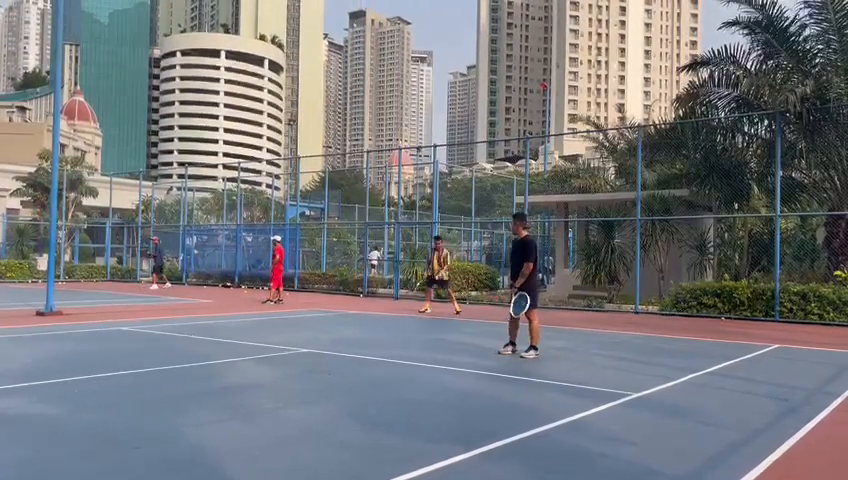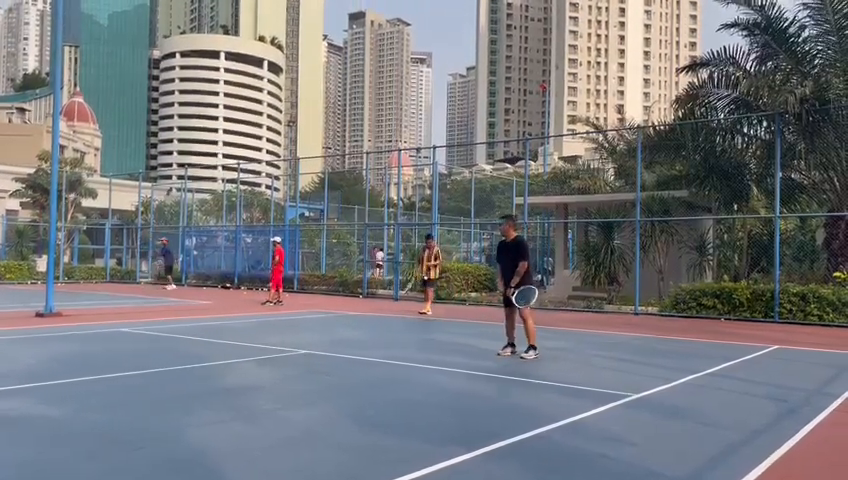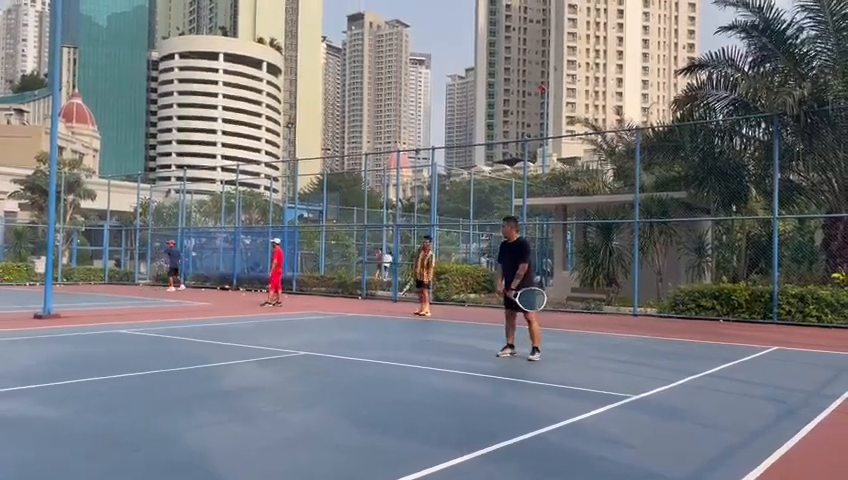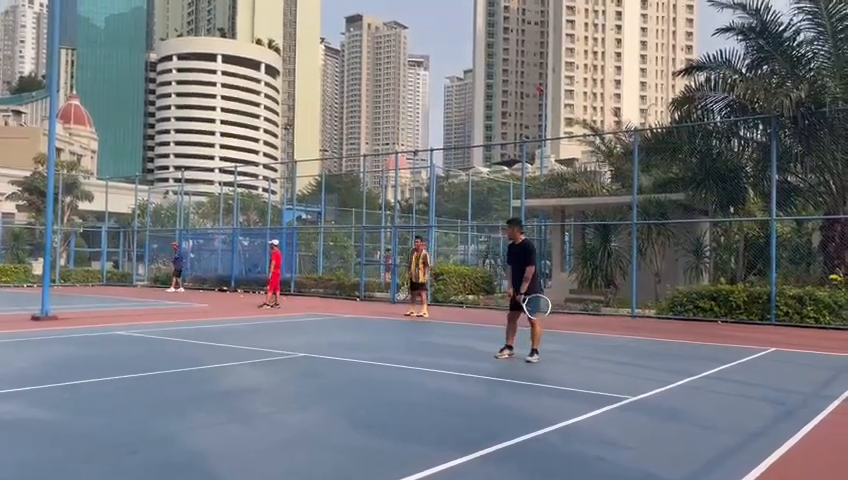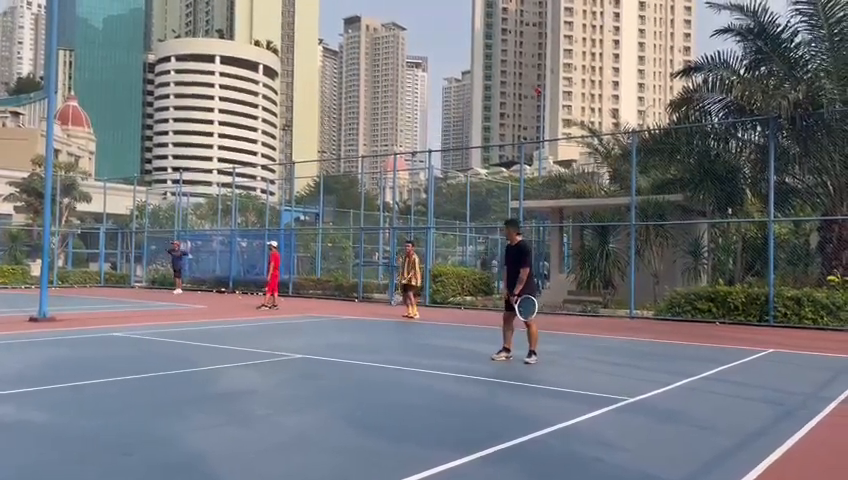
dt=0.4s
person 1, frame 1
left shoulder: (528, 242)
right shoulder: (516, 241)
left elbow: (528, 267)
left wrist: (517, 285)
right wrist: (512, 281)
left hip: (527, 286)
right hip: (517, 285)
left knee: (531, 316)
right knee: (513, 315)
left ankle: (534, 348)
right ankle: (512, 344)
person 1, frame 2
left shoulder: (520, 243)
right shoulder: (501, 245)
left elbow: (523, 266)
right elbow: (500, 266)
left wrist: (513, 285)
right wrist: (501, 283)
left hip: (522, 286)
right hip: (508, 286)
left knee: (525, 315)
right knee: (509, 315)
left ankle: (533, 348)
right ankle: (511, 345)
person 1, frame 3
left shoulder: (523, 244)
right shoulder: (504, 245)
left elbow: (523, 268)
right elbow: (501, 266)
left wrist: (513, 287)
right wrist: (500, 284)
left hip: (524, 288)
right hip: (509, 288)
left knee: (530, 318)
right knee: (509, 316)
left ankle: (536, 350)
right ankle: (510, 346)
person 1, frame 4
left shoulder: (528, 246)
right shoulder: (511, 247)
left elbow: (530, 271)
left wrist: (523, 291)
right wrist: (510, 287)
left hip: (530, 290)
right hip: (516, 290)
left knee: (533, 320)
right knee: (511, 317)
left ankle: (535, 351)
right ankle: (509, 348)
person 1, frame 5
left shoulder: (524, 247)
right shoulder: (509, 248)
left elbow: (524, 273)
left wrist: (516, 293)
right wrist: (506, 289)
left hip: (525, 291)
right hip: (512, 291)
left knee: (528, 321)
right knee: (507, 319)
left ankle: (533, 353)
right ankle: (506, 350)
